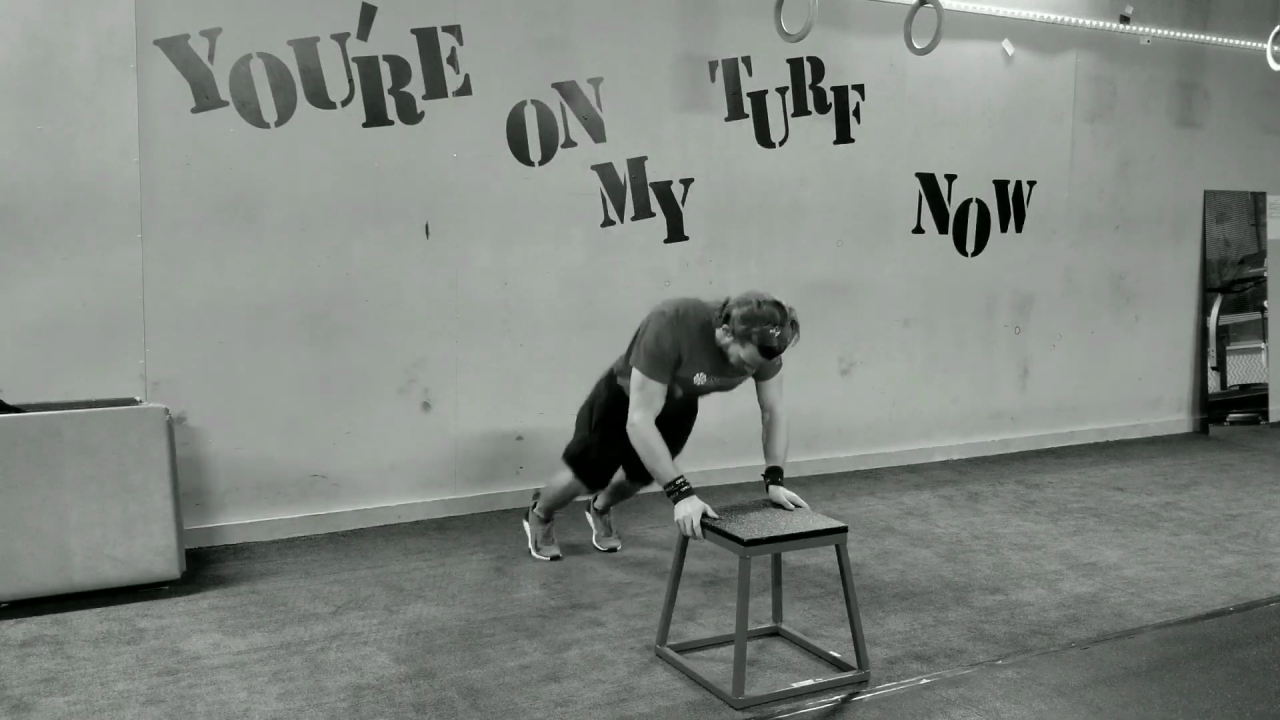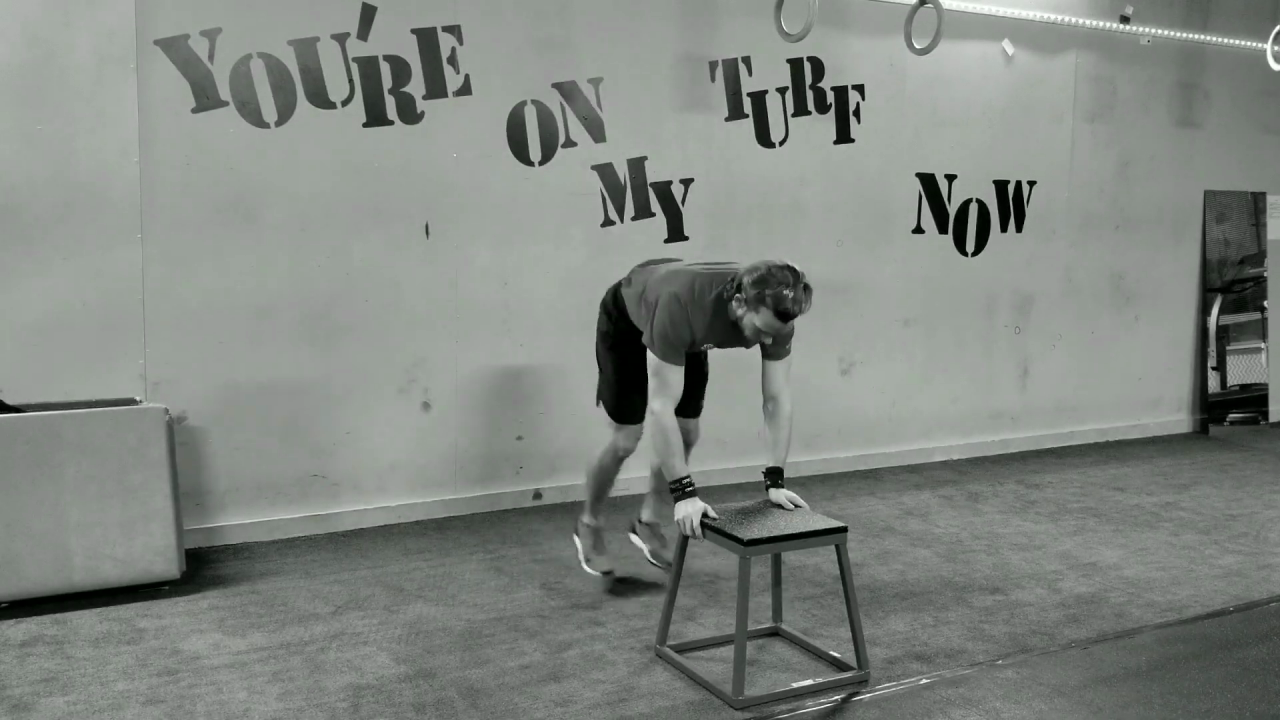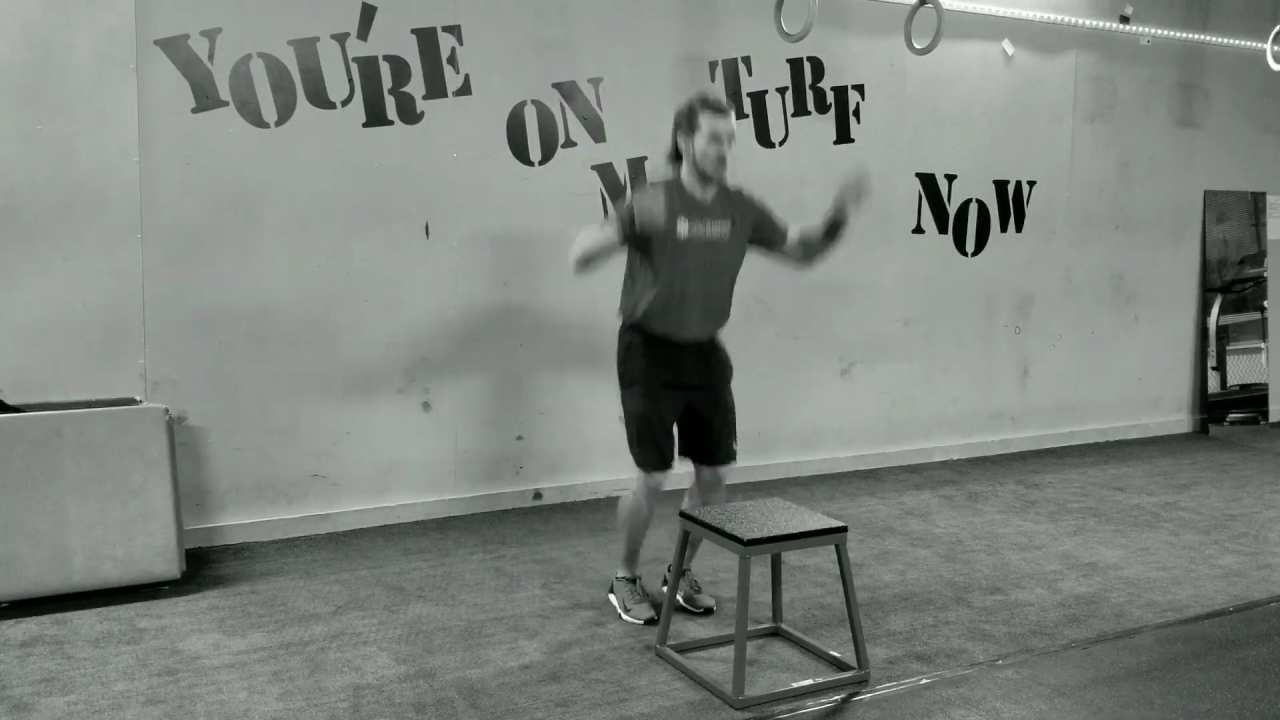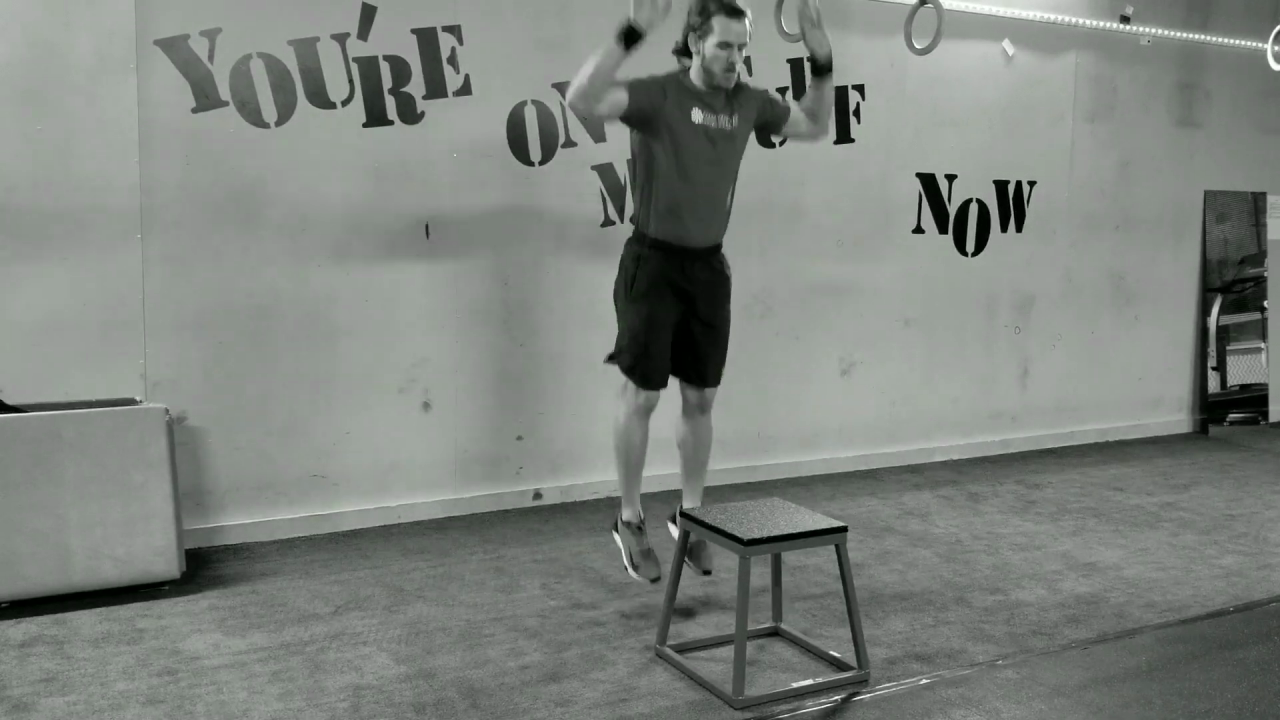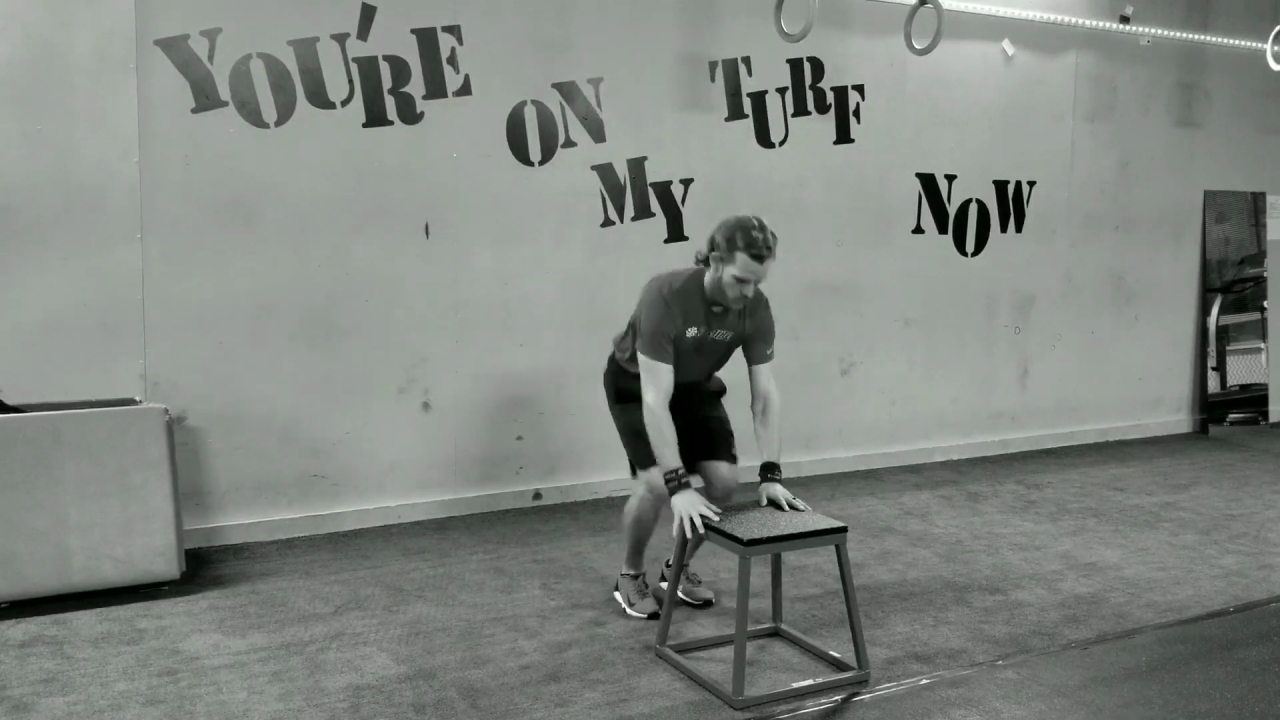
dt=0.4s
person 1, frame 1
left shoulder: (762, 341)
right shoulder: (672, 326)
left elbow: (774, 411)
right elbow: (639, 419)
left wrist: (774, 481)
right wrist: (682, 494)
right hip: (625, 399)
left knee: (641, 477)
right knee: (585, 480)
left ankle: (599, 509)
right ankle: (540, 515)
person 1, frame 2
left shoulder: (776, 314)
right shoulder: (684, 303)
left elbow: (777, 398)
right elbow: (662, 406)
left wrist: (775, 479)
right wrist: (684, 493)
left hip: (686, 339)
right hip: (629, 321)
left knee: (687, 436)
right knee: (626, 441)
left ankle: (648, 522)
right ankle: (589, 525)
person 1, frame 3
left shoulder: (742, 208)
right shoulder: (654, 201)
left elbow: (801, 253)
right elbow: (580, 258)
left wrist: (836, 222)
right wrist: (633, 226)
left hip: (706, 355)
right hip: (650, 356)
left knee: (715, 477)
right knee: (653, 479)
left ankle: (683, 572)
right ankle: (626, 578)
person 1, frame 4
left shoulder: (748, 100)
right shoulder: (658, 91)
left elbow: (815, 120)
right elbow: (580, 100)
left wrist: (820, 56)
left hip: (707, 269)
right hip: (652, 266)
left knee: (700, 402)
right knee: (642, 400)
left ankle: (689, 513)
right ankle: (630, 520)
person 1, frame 5
left shoulder: (755, 309)
right shoulder: (665, 296)
left elbow: (764, 395)
right elbow: (654, 398)
left wrist: (771, 475)
right wrist: (678, 487)
left hip: (696, 386)
right hip: (633, 381)
left knee: (724, 481)
right knee: (656, 482)
left ankle: (678, 568)
right ankle: (630, 575)
